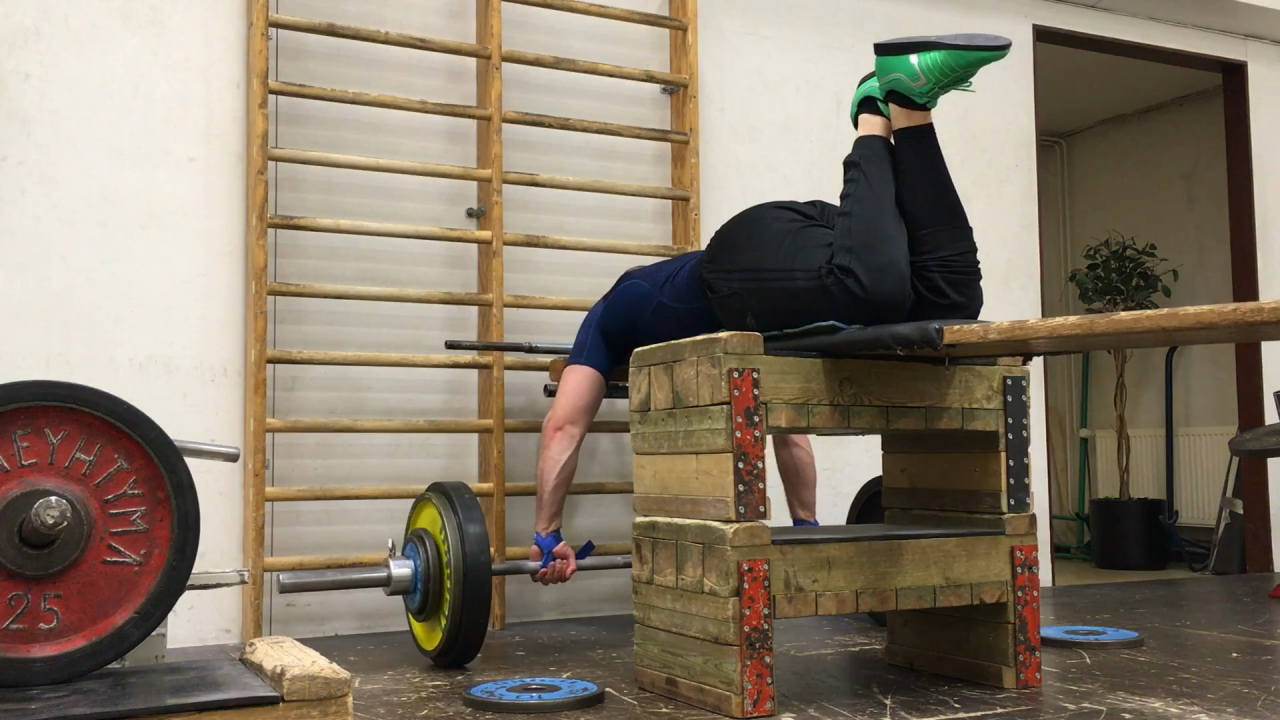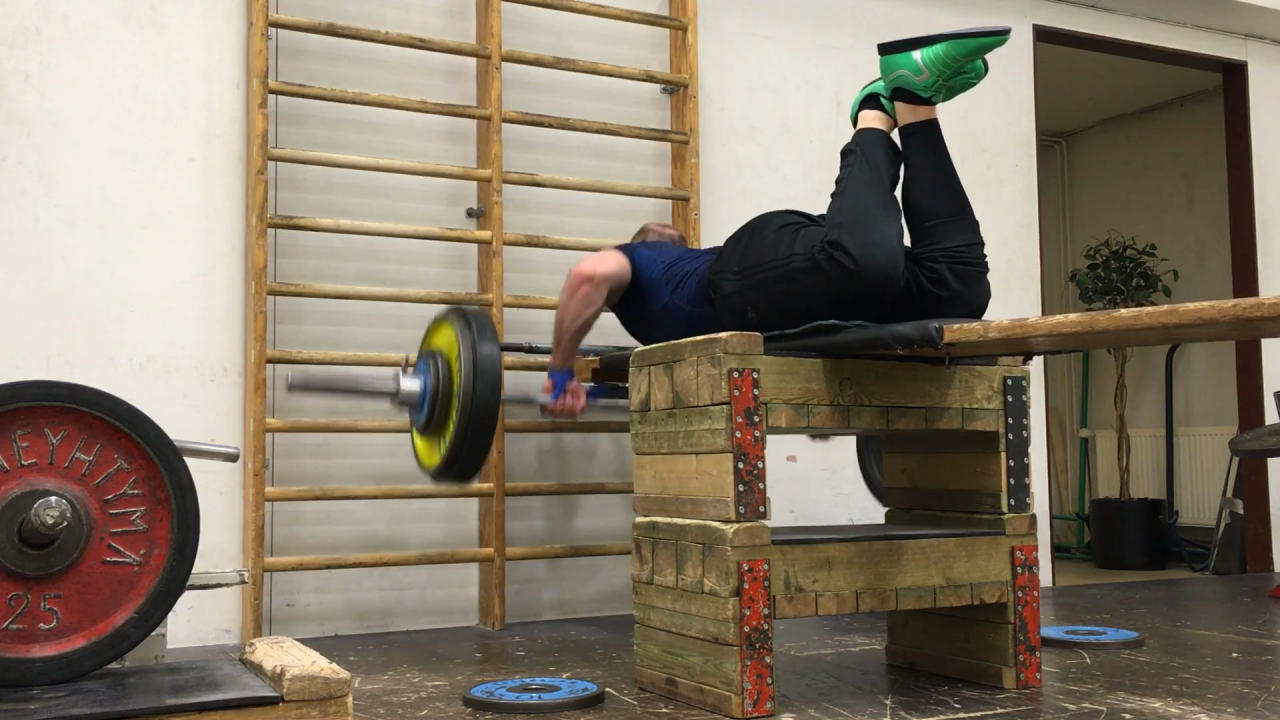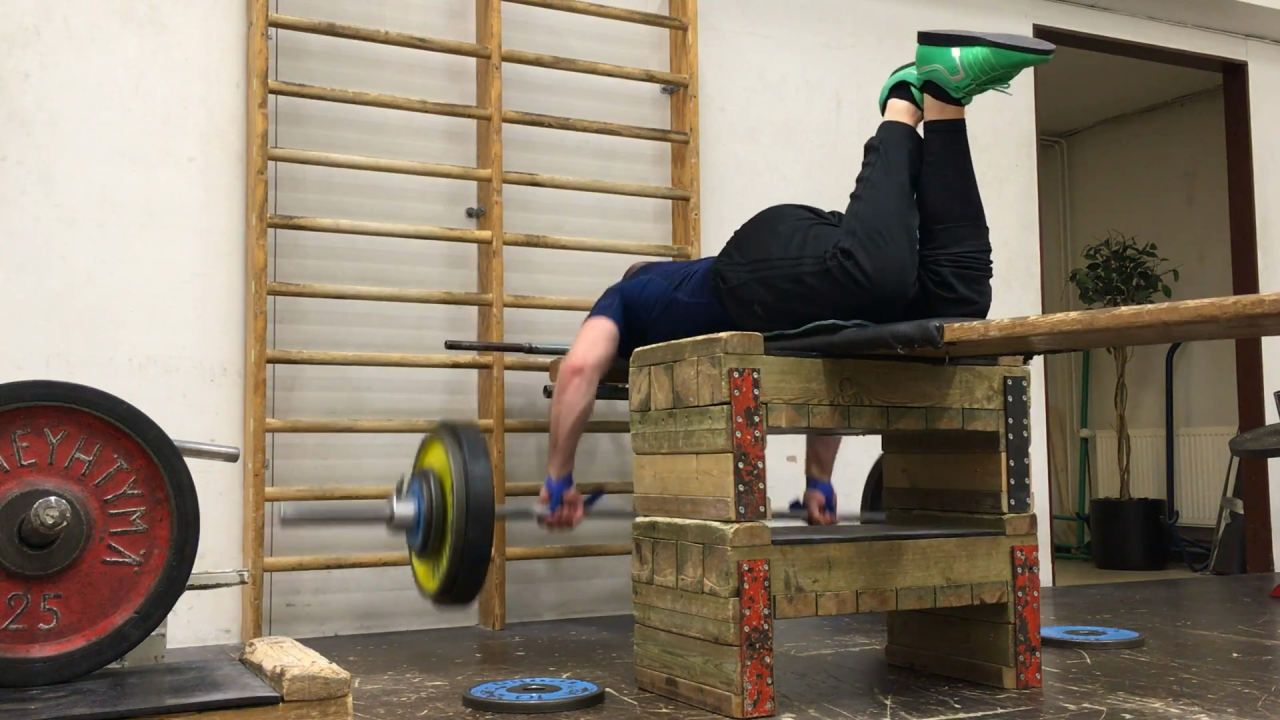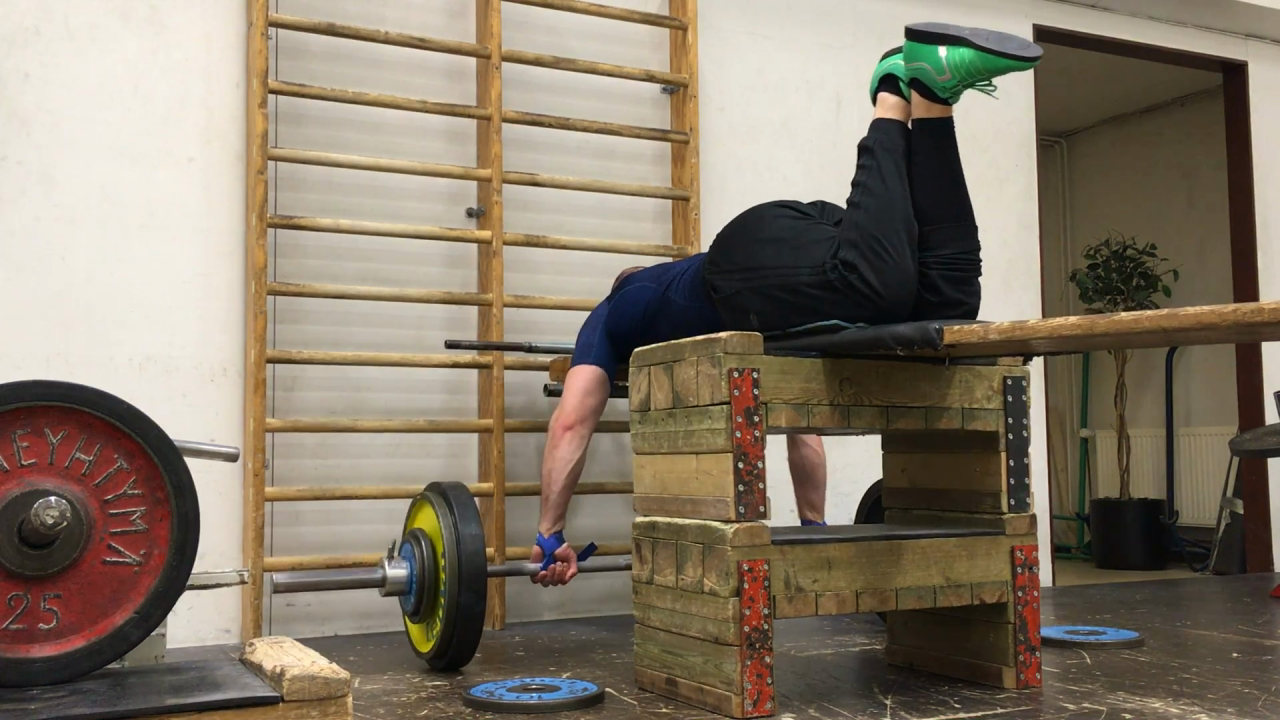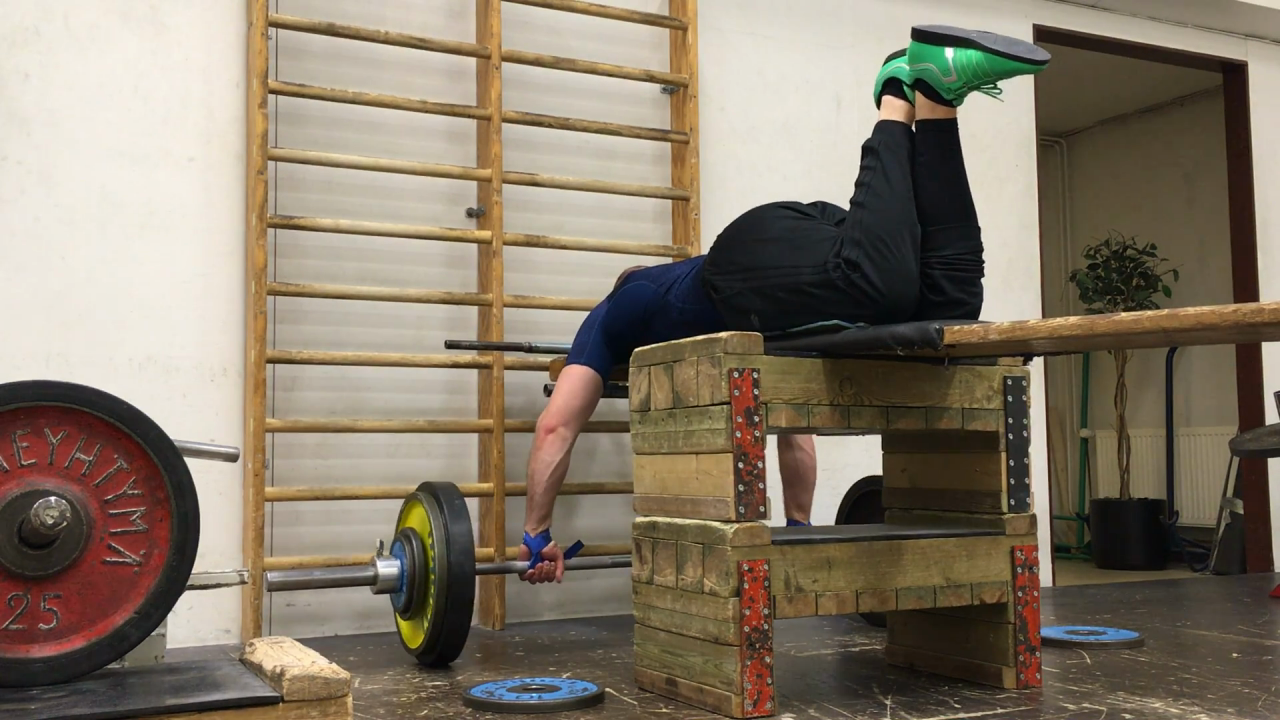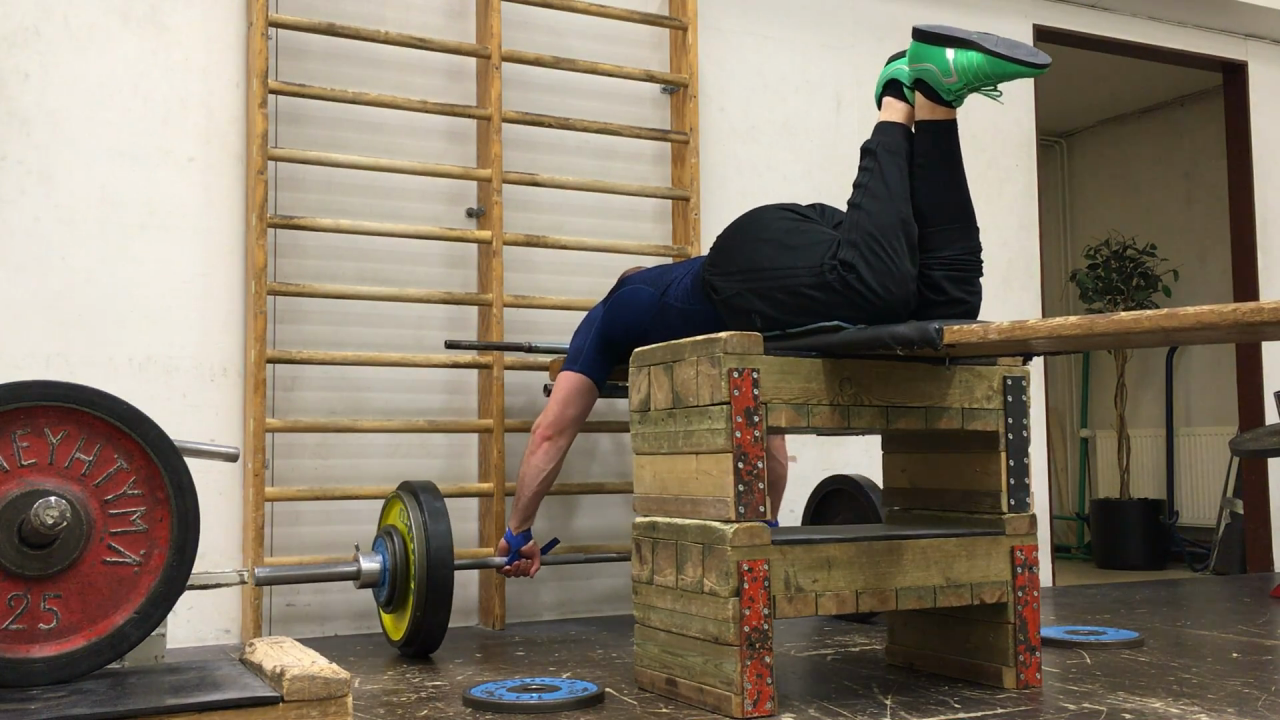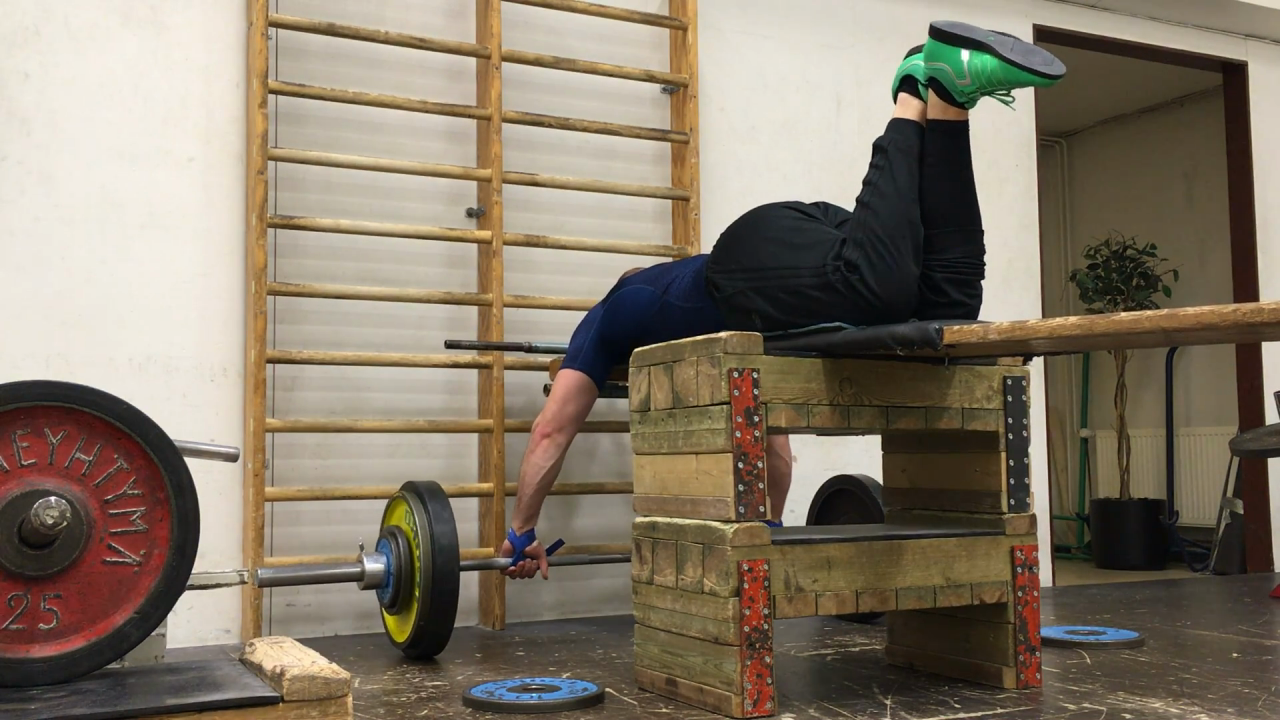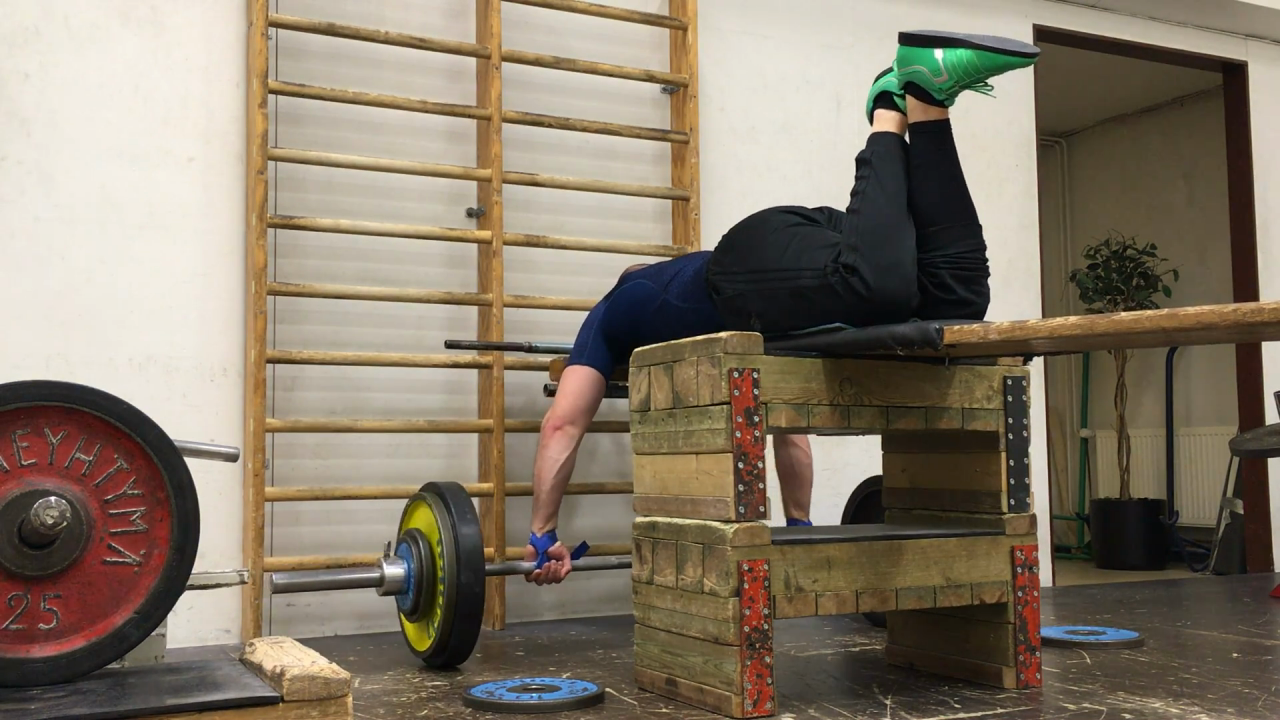
dt=0.5s
person 1, frame 1
left shoulder: (611, 314)
left elbow: (564, 424)
left wrist: (548, 535)
right wrist: (806, 526)
left hip: (753, 262)
left knee: (872, 288)
right knee: (949, 298)
left ankle: (875, 118)
person 1, frame 2
left shoulder: (634, 264)
left elbow: (592, 274)
left wrist: (561, 371)
left hip: (752, 289)
right knee: (958, 288)
left ankle: (875, 116)
person 1, frame 3
left shoulder: (624, 301)
left elbow: (580, 368)
left wrist: (559, 480)
right wrist: (819, 481)
left hip: (771, 262)
left knee: (916, 287)
right knee: (959, 298)
left ankle: (902, 106)
person 1, frame 4
left shoulder: (613, 316)
left elbow: (570, 424)
left wrist: (550, 536)
right wrist: (814, 527)
left hip: (757, 260)
left knee: (879, 286)
left ankle: (893, 99)
right ankle: (924, 91)
person 1, frame 5
left shoulder: (613, 318)
left elbow: (556, 426)
right elbow: (793, 427)
left wrist: (537, 535)
right wrist: (799, 527)
left hip: (758, 260)
left knee: (882, 285)
right knee: (950, 302)
left ankle: (899, 103)
right ankle: (931, 92)
person 1, frame 6
left shoulder: (610, 318)
right shoulder: (685, 299)
left elbow: (552, 432)
right elbow: (767, 432)
left wrist: (518, 534)
right wrist: (769, 526)
left hip: (755, 263)
right hip: (806, 242)
left knee: (880, 286)
right knee: (949, 303)
left ankle: (898, 106)
right ankle: (930, 95)
person 1, frame 7
left shoulder: (609, 319)
left elbow: (551, 430)
right elbow: (770, 427)
left wrist: (522, 533)
right wrist: (772, 525)
left hip: (758, 262)
left knee: (878, 287)
right knee: (950, 305)
left ankle: (912, 101)
right ankle: (943, 91)
person 1, frame 8
left shoulder: (612, 316)
right shoulder: (690, 324)
left elbow: (562, 424)
right elbow: (787, 425)
left wrist: (544, 534)
right wrist: (799, 524)
left hip: (754, 266)
left knee: (879, 285)
right knee: (957, 299)
left ankle: (889, 115)
right ankle: (922, 98)
